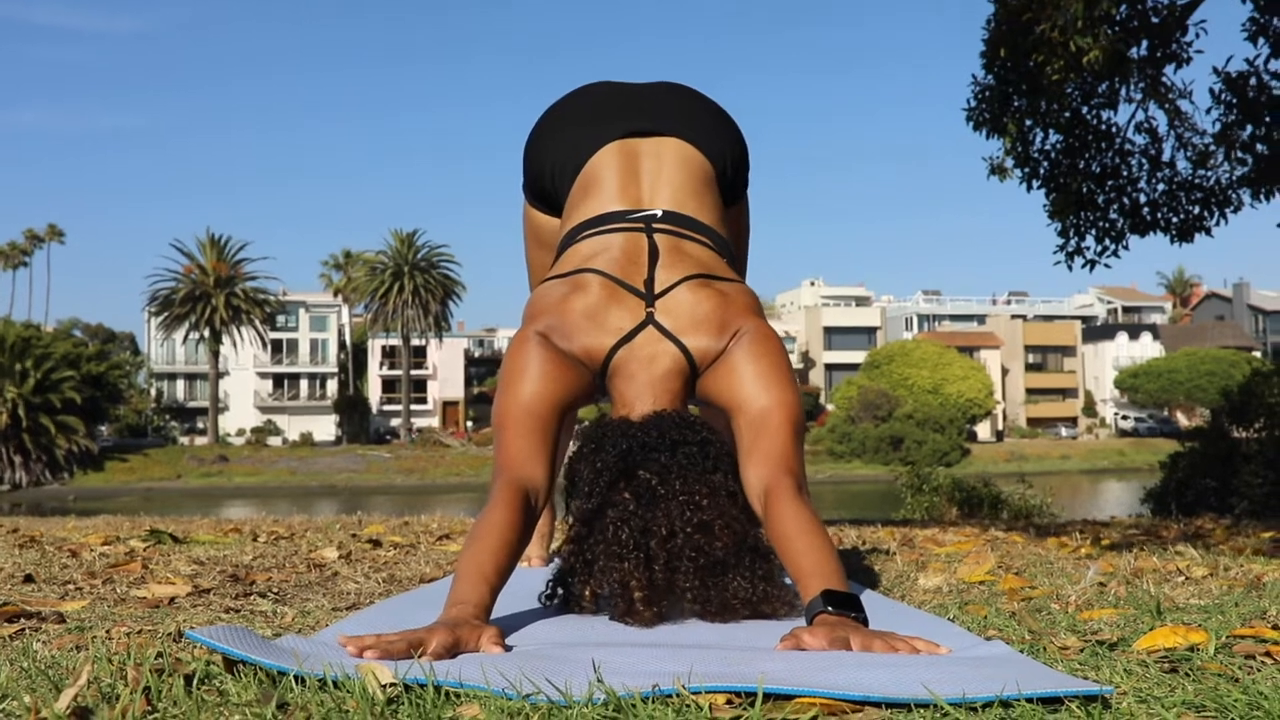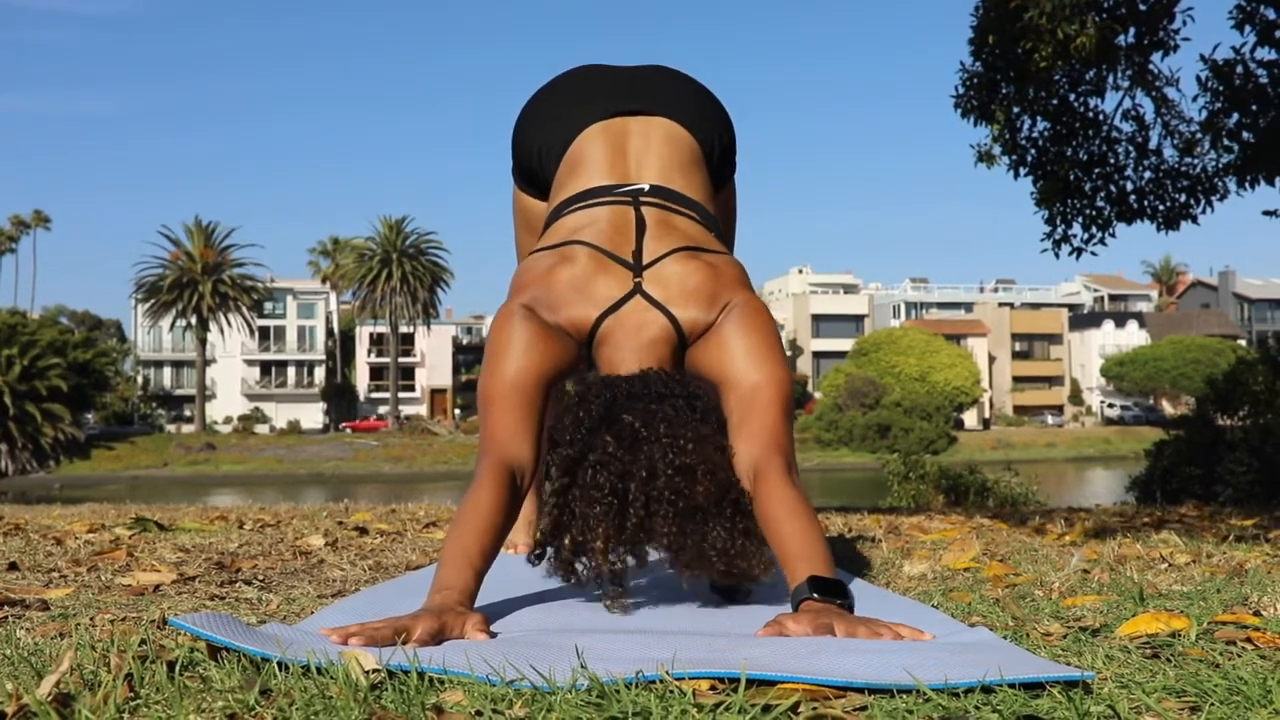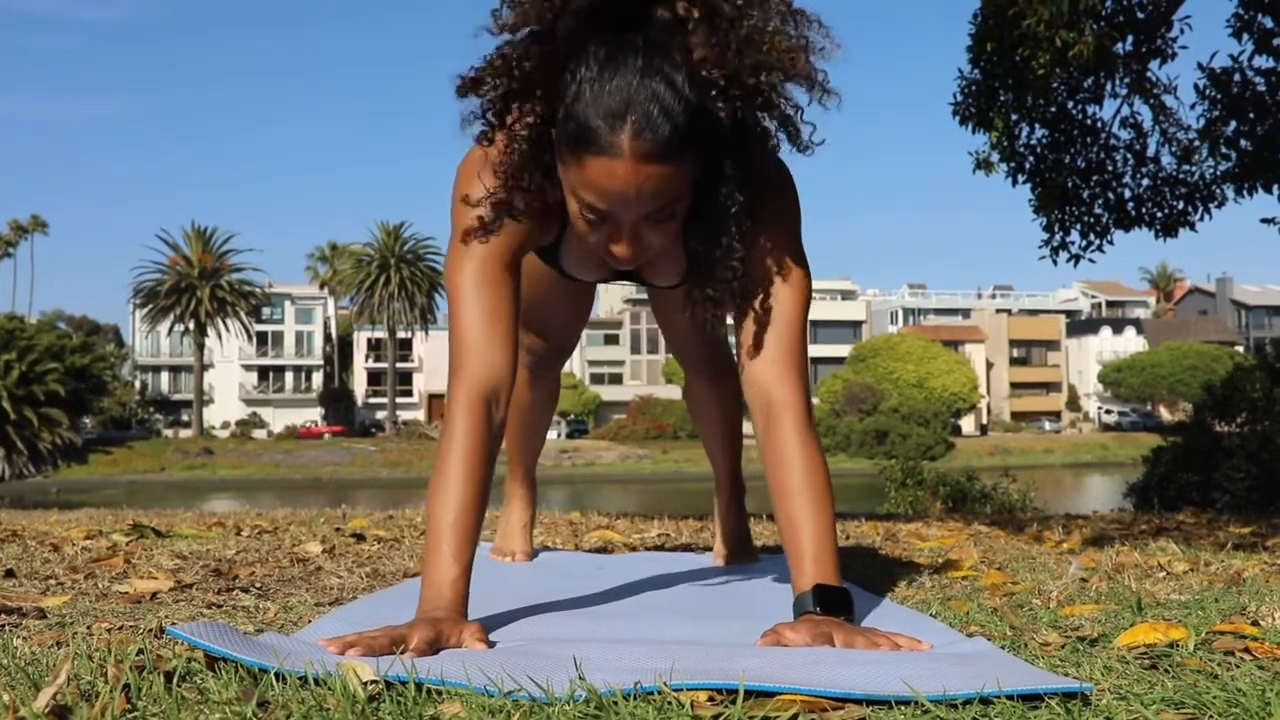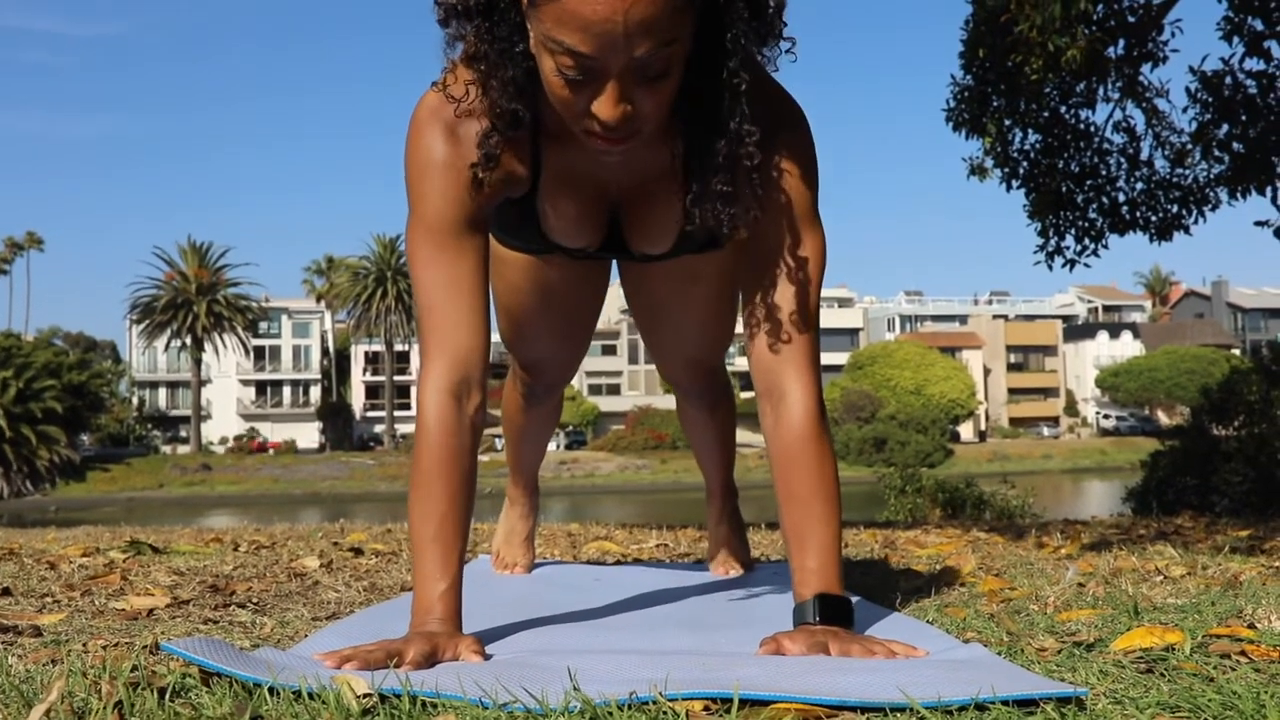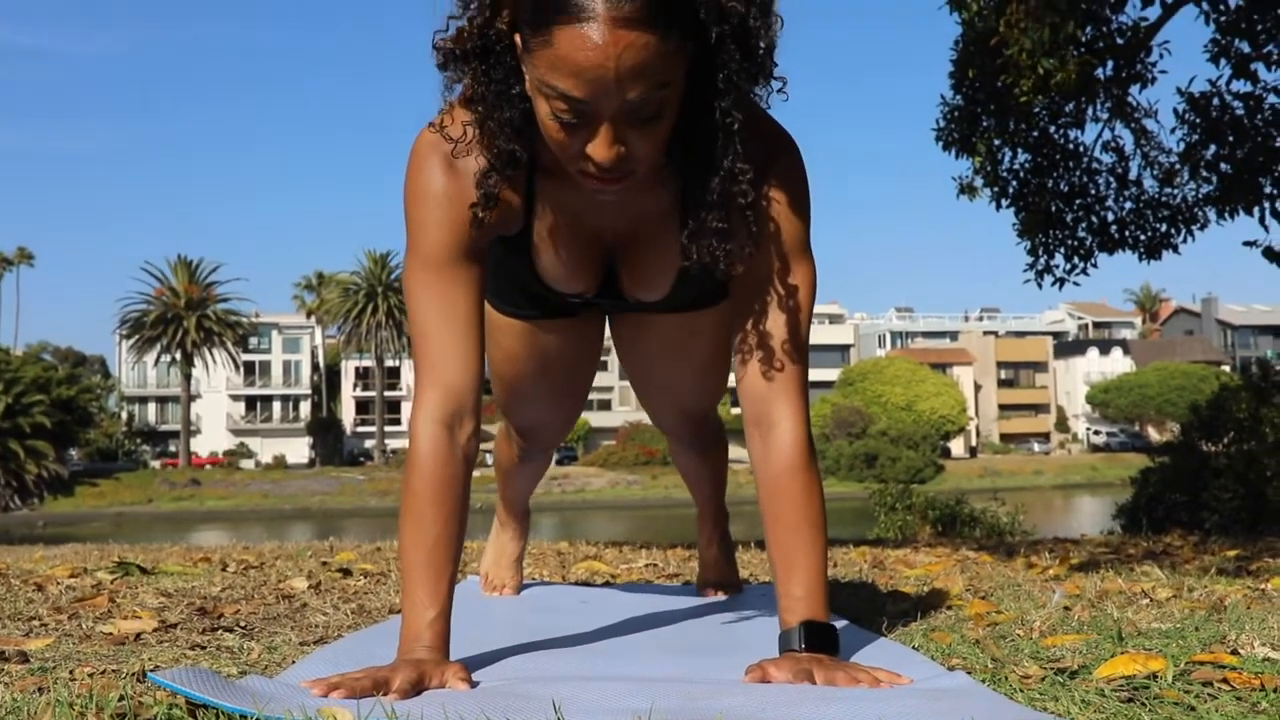
dt=1s
person 1, frame 1
left shoulder: (739, 349)
right shoulder: (549, 348)
left elbow: (780, 488)
right elbow: (515, 488)
left wrist: (835, 612)
left ankle: (722, 542)
right ankle: (540, 537)
person 1, frame 2
left shoulder: (727, 320)
right shoulder: (538, 320)
left elbow: (769, 468)
right elbow: (500, 468)
left wrist: (819, 596)
right wrist: (445, 602)
left ankle: (702, 507)
right ankle: (531, 505)
person 1, frame 3
left shoulder: (755, 186)
right shoulder: (503, 172)
left elbow: (780, 398)
right elbow: (476, 393)
left wrist: (822, 603)
right wrist: (441, 607)
right hip: (550, 220)
left knee: (707, 354)
right knee: (538, 351)
left ankle: (729, 500)
right ankle: (520, 494)
person 1, frame 4
left shoulder: (760, 123)
right shoulder: (460, 120)
left elbow: (788, 379)
right elbow: (452, 381)
left wrist: (822, 609)
right wrist: (435, 618)
left hip: (689, 229)
right hip: (539, 225)
right knee: (541, 371)
left ankle: (722, 509)
right ankle: (520, 500)
person 1, frame 5
left shoulder: (754, 160)
right shoulder: (459, 156)
left elbow: (777, 413)
right elbow: (444, 412)
left wrist: (806, 637)
right wrist: (422, 647)
left hip: (682, 285)
right hip: (537, 282)
right knee: (536, 428)
left ankle: (713, 532)
right ankle: (510, 521)
